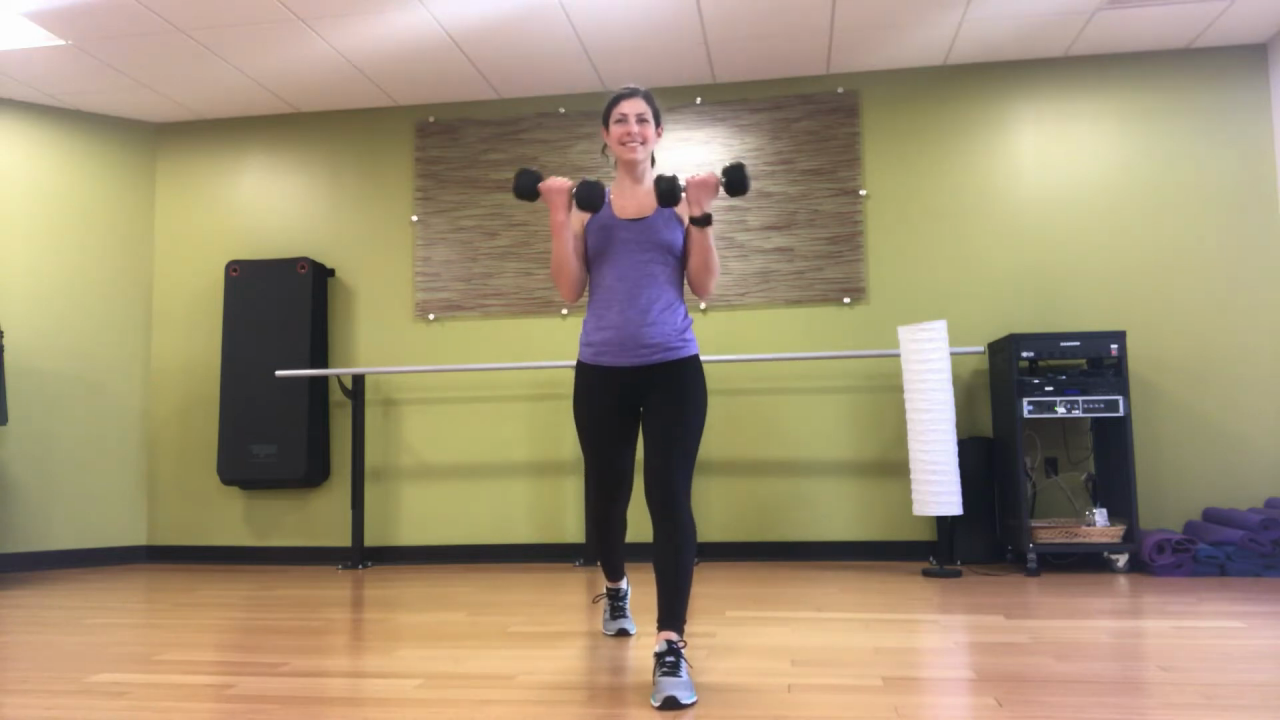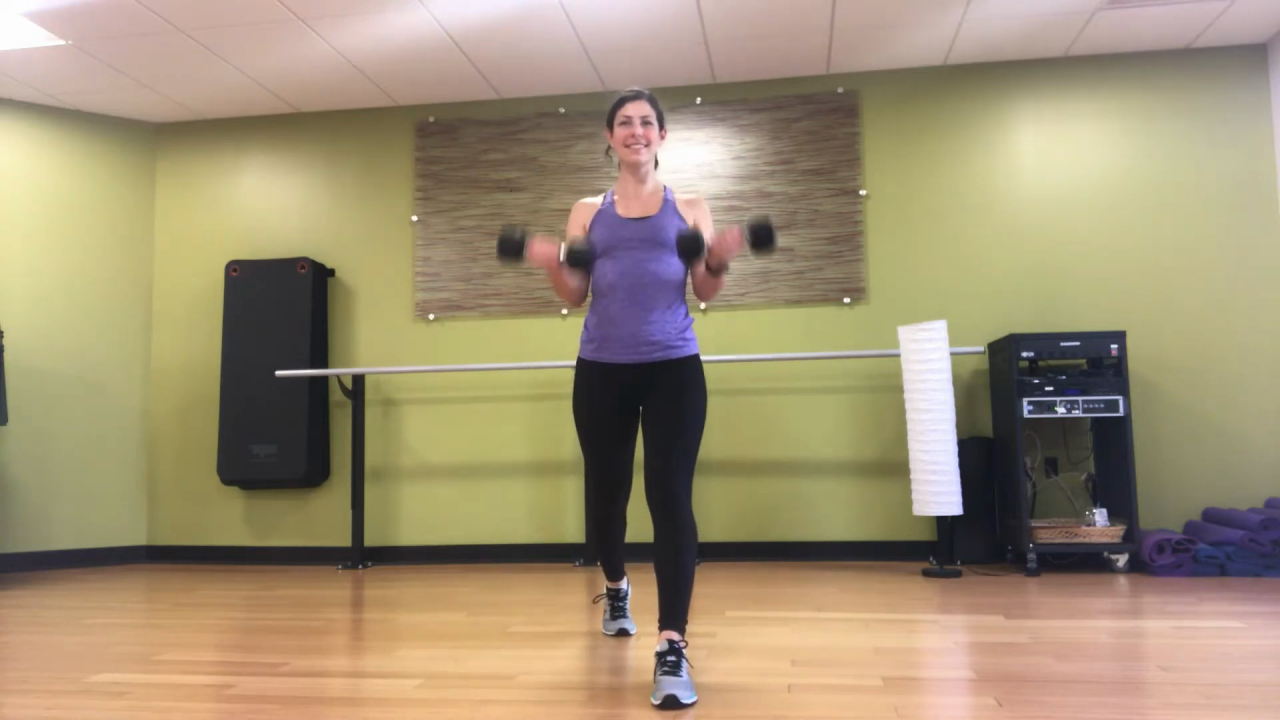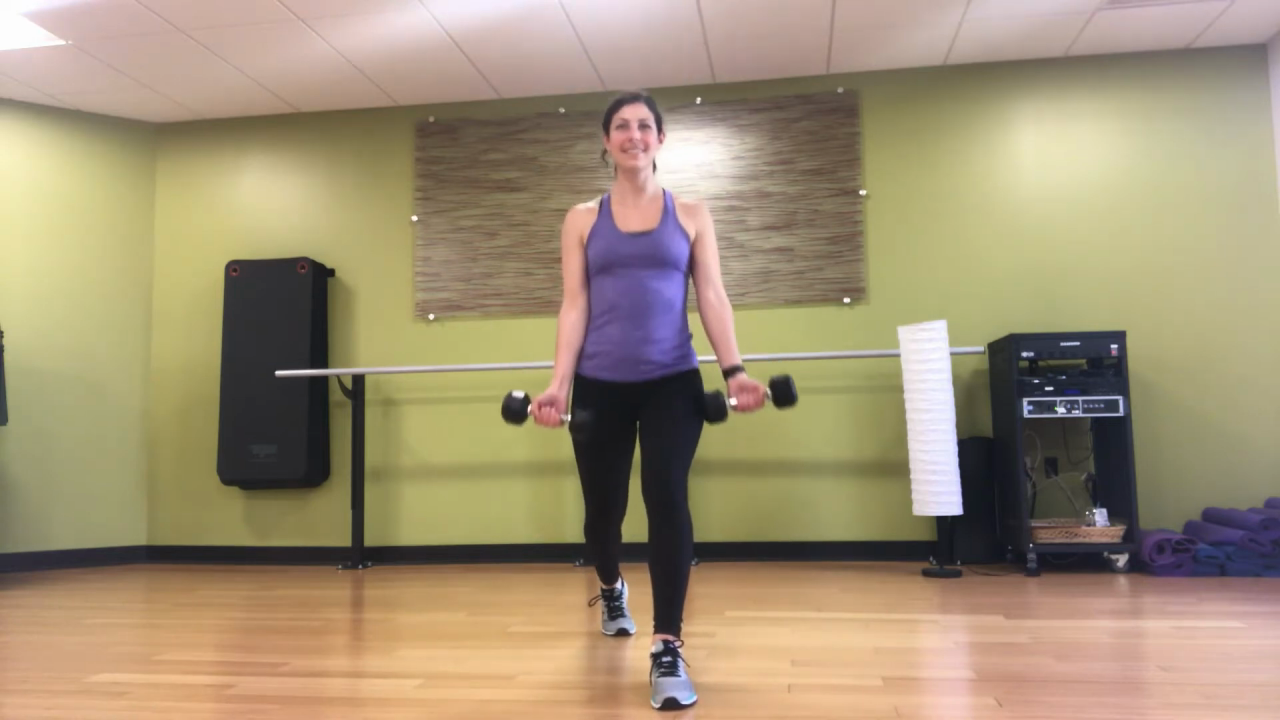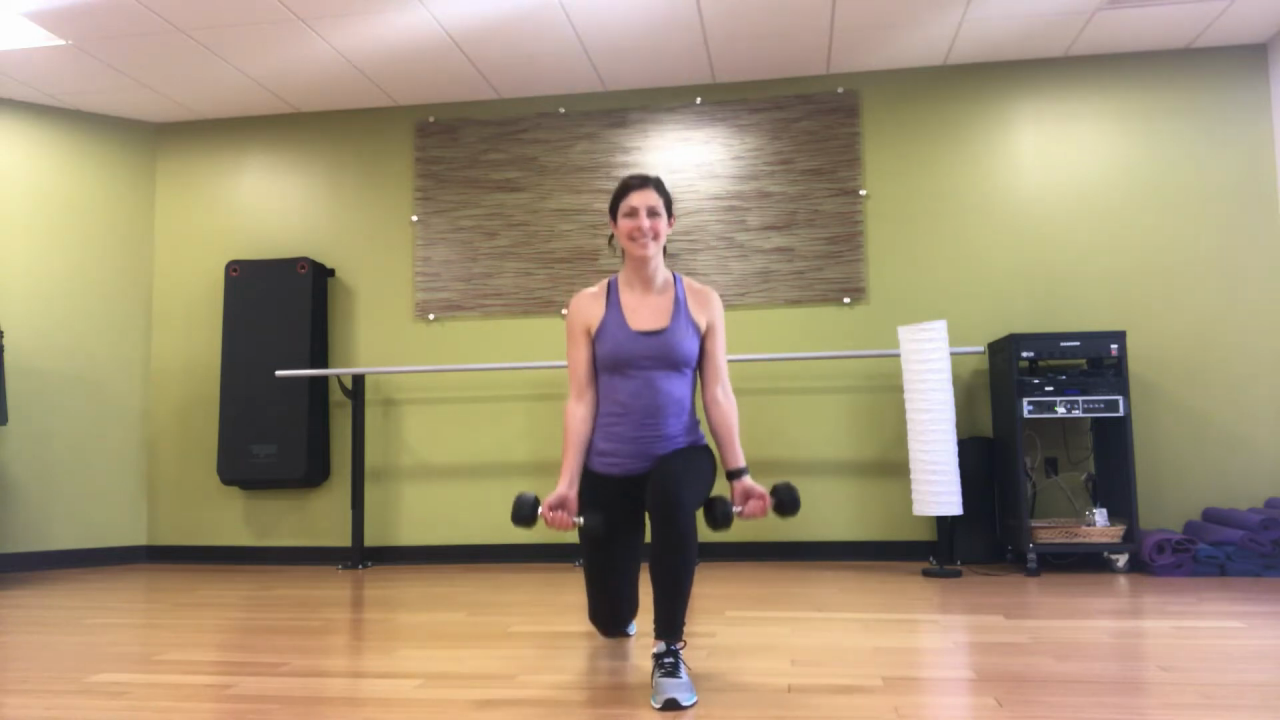
dt=0.5s
person 1, frame 1
left shoulder: (683, 199)
right shoulder: (585, 205)
left elbow: (703, 287)
right elbow: (571, 290)
left wrist: (701, 216)
right wrist: (561, 217)
left hip: (673, 368)
right hip: (602, 370)
left knee: (670, 497)
right knee: (606, 494)
left ankle: (671, 648)
right ankle: (616, 589)
person 1, frame 2
left shoulder: (689, 206)
right shoulder: (587, 210)
left elbow: (702, 287)
right elbow: (575, 290)
left wrist: (717, 265)
right wrist: (553, 268)
left hip: (673, 366)
right hip: (601, 368)
left knee: (670, 496)
right knee: (607, 493)
left ankle: (671, 649)
right ankle: (615, 589)
person 1, frame 3
left shoulder: (691, 214)
right shoulder: (582, 218)
left elbow: (711, 296)
right elbow: (574, 306)
left wrist: (734, 370)
right wrist: (559, 383)
left hip: (672, 380)
right hip: (600, 385)
left knee: (666, 494)
right knee: (604, 507)
left ankle: (668, 648)
right ankle: (612, 589)
person 1, frame 4
left shoulder: (702, 302)
right shoulder: (588, 306)
left elbow: (717, 394)
right elbow: (581, 400)
left wrist: (738, 474)
right wrist: (568, 482)
left hip: (680, 455)
right hip: (608, 469)
left knee: (671, 500)
right knee: (610, 618)
left ankle: (668, 654)
right ankle: (624, 604)
